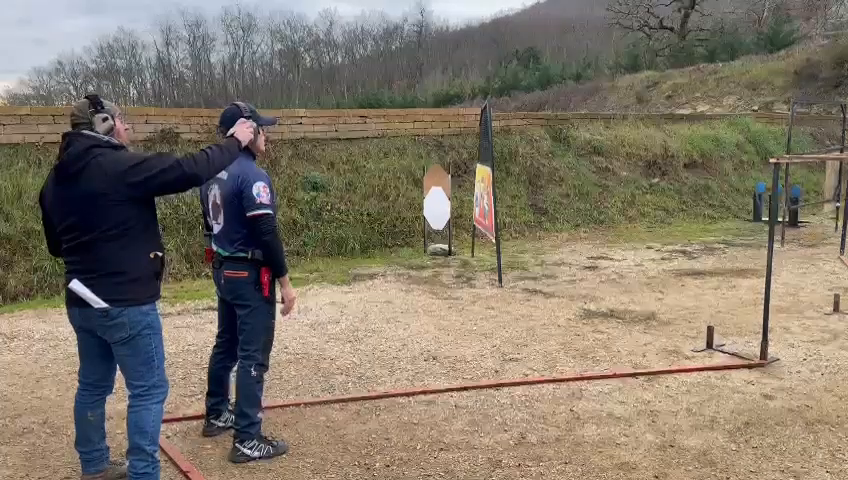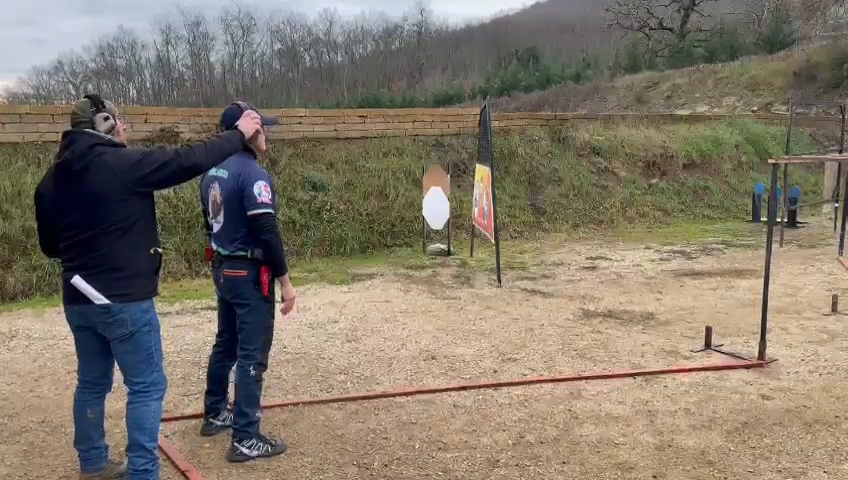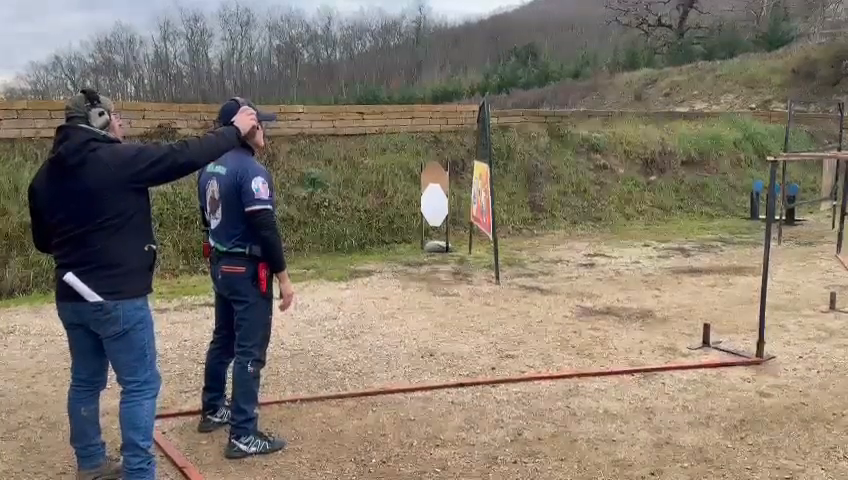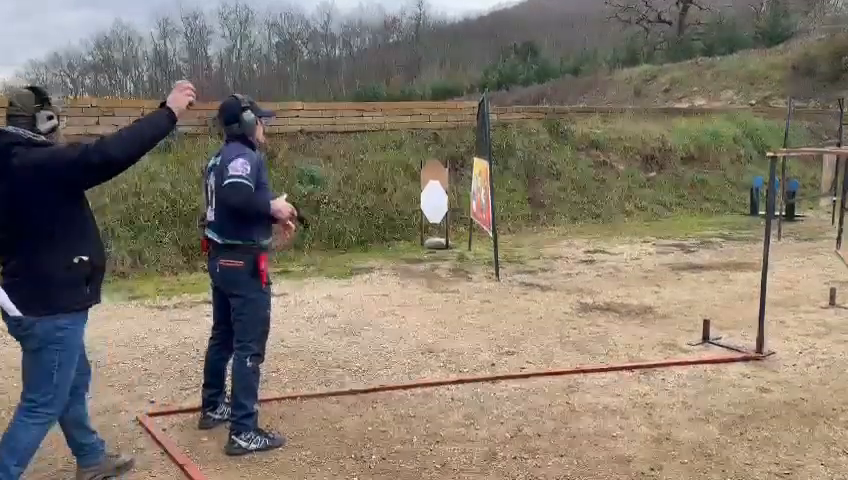
dt=1s
person 1, frame 1
left shoulder: (56, 179)
right shoulder: (120, 168)
left elbow: (56, 245)
right elbow: (190, 171)
right wrist: (234, 142)
left hip: (82, 302)
right hip: (127, 304)
left knee: (92, 386)
right knee: (148, 390)
person 1, frame 2
left shoulder: (52, 179)
right shoulder: (122, 164)
left elbow: (49, 245)
right elbow: (191, 160)
right wrist: (239, 133)
left hip: (79, 299)
right hip: (124, 300)
left knee: (91, 383)
right knee: (147, 387)
person 1, frame 3
left shoulder: (46, 174)
right shoulder: (117, 161)
left elbow: (43, 240)
right elbow: (185, 156)
right wrist: (235, 130)
left hip: (71, 297)
right hip: (117, 298)
left knee: (85, 381)
right knee: (140, 385)
person 1, frame 4
right shoulder: (41, 164)
right elbow: (109, 154)
right wrist: (168, 111)
left hip: (33, 303)
right hip: (54, 307)
left knee: (72, 383)
right knee: (43, 403)
person 2, frame 1
left shoulder: (212, 173)
right shoulder: (252, 175)
right elbow: (266, 234)
right wrist: (284, 281)
left hip: (223, 271)
right hip: (250, 275)
left knee: (226, 345)
right knee: (253, 356)
left ankle: (216, 415)
right ankle: (247, 440)
person 2, frame 2
left shoulder: (212, 172)
right shoulder: (253, 174)
right elbow: (267, 233)
right wrist: (285, 280)
left hip: (223, 269)
right hip: (250, 274)
left knee: (225, 344)
right knee: (252, 355)
left ankle: (215, 414)
right ankle: (245, 439)
person 2, frame 3
left shoulder: (210, 168)
right shoulder: (251, 170)
right elbow: (265, 228)
right wrist: (283, 276)
left hip: (220, 266)
right hip: (248, 270)
left knee: (223, 340)
right knee: (249, 352)
left ankle: (213, 411)
right ankle: (243, 436)
person 2, frame 4
left shoulder: (220, 157)
right shoulder: (245, 157)
right elbow: (236, 198)
left wrist: (271, 215)
right wrist: (273, 209)
left hip: (220, 258)
right hip: (244, 263)
left knee: (222, 337)
right knee: (249, 347)
left ankle: (212, 407)
right ankle: (243, 433)
